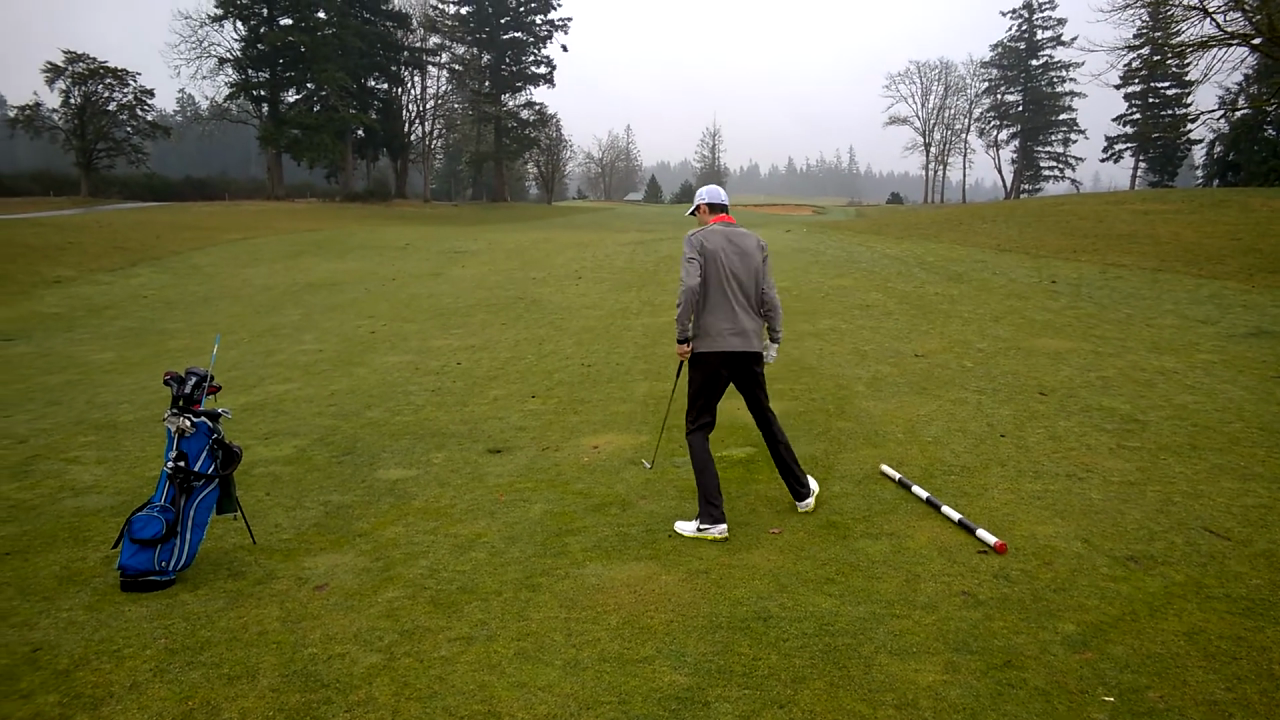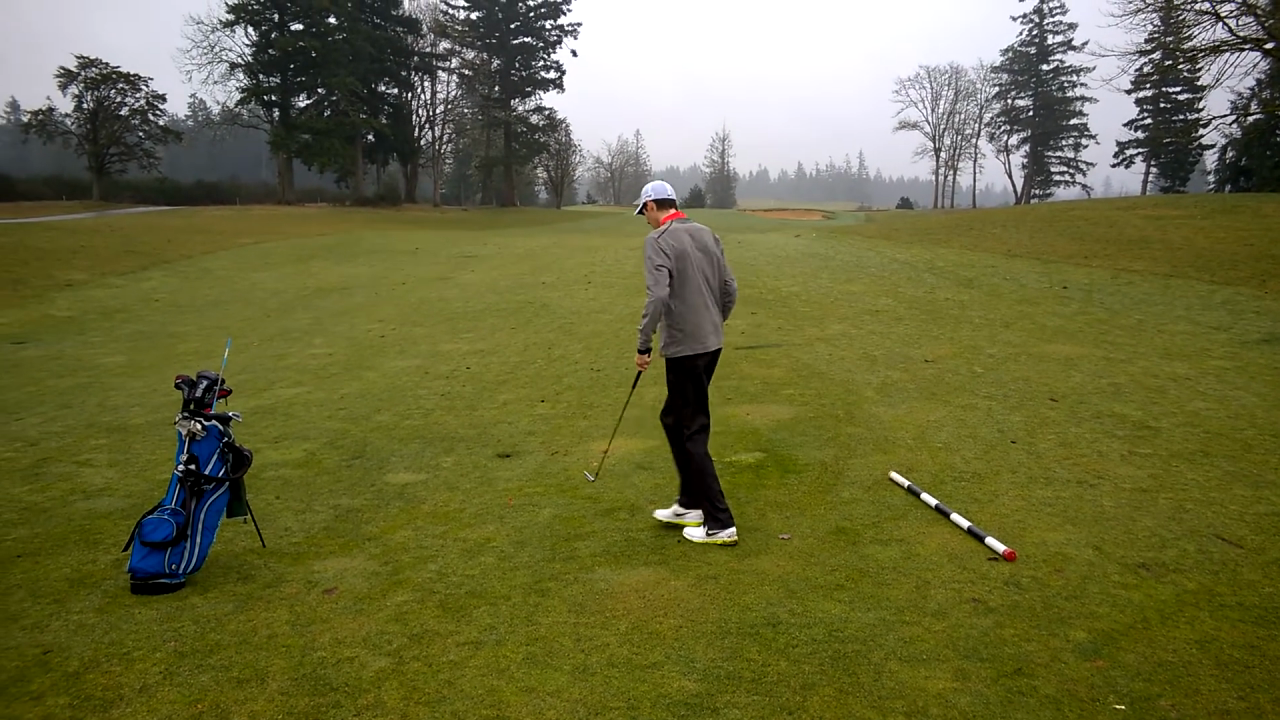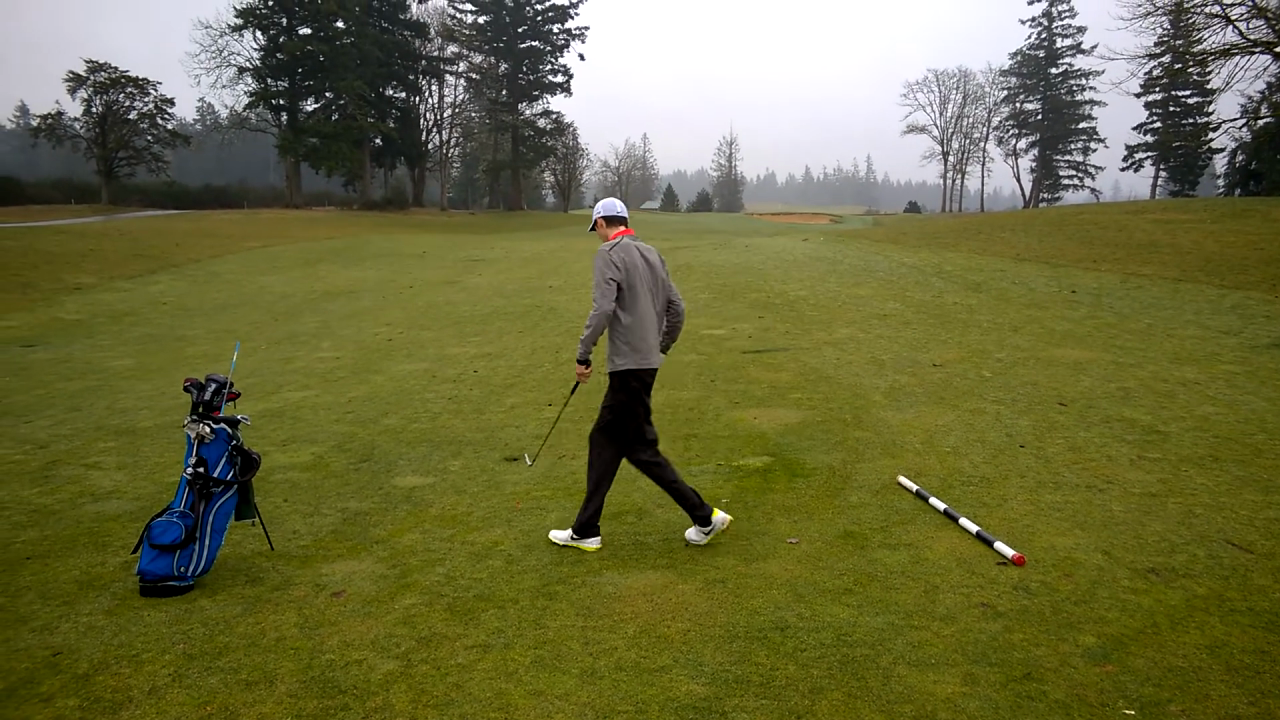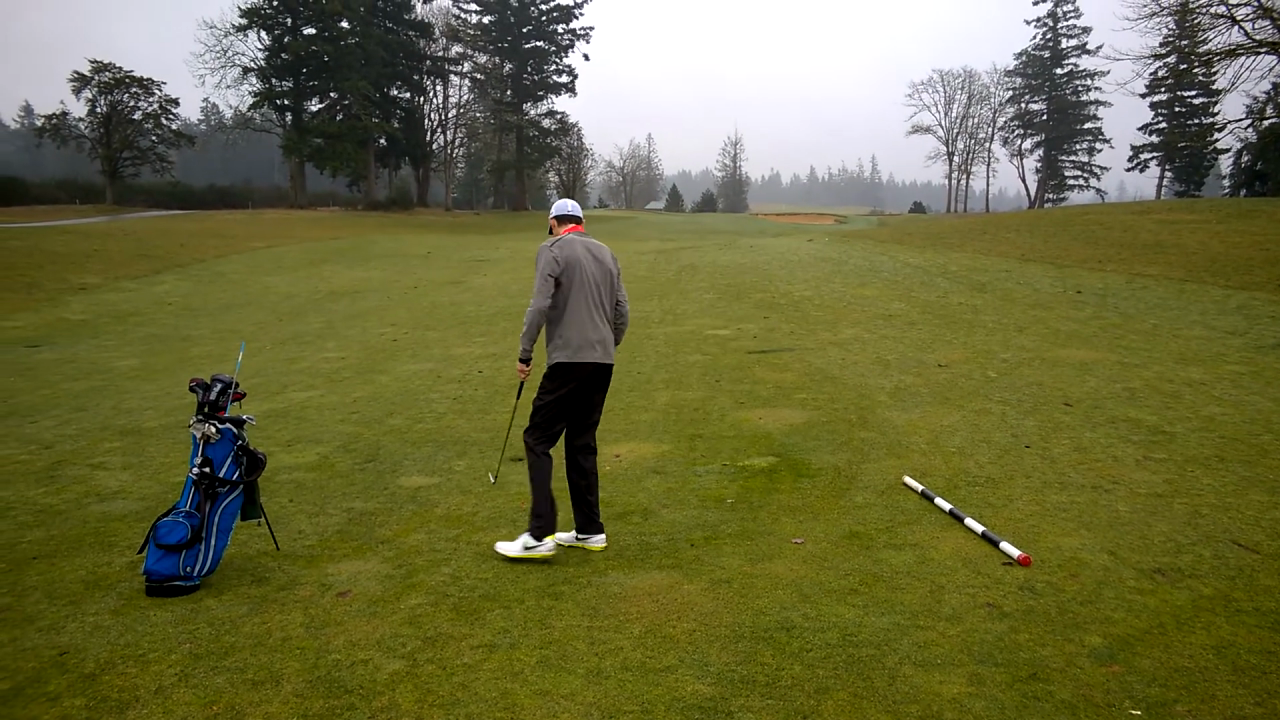
dt=0.3s
person 1, frame 1
left shoulder: (697, 239)
right shoulder: (755, 242)
left elbow: (689, 287)
right elbow: (768, 297)
left wrist: (683, 336)
right wrist: (774, 339)
left hip: (710, 349)
right hip: (749, 347)
left knee: (698, 429)
right knee: (765, 418)
left ankle: (712, 519)
right ankle: (801, 492)
person 1, frame 2
left shoulder: (658, 239)
right shoulder: (707, 234)
left elbow: (658, 297)
right elbow: (730, 289)
left wrist: (643, 346)
left hip: (685, 350)
right hip: (708, 345)
left knee: (691, 433)
right knee: (675, 421)
left ankle: (721, 524)
right ankle: (690, 504)
person 1, frame 3
left shoulder: (609, 252)
right shoulder: (651, 253)
left elbow: (602, 309)
right elbow: (676, 308)
left wrist: (583, 356)
right wrist: (662, 348)
left hip: (629, 365)
right hip: (644, 361)
left knee: (642, 449)
right knee: (605, 439)
left ankle: (705, 515)
right ankle: (585, 530)
person 1, frame 4
left shoulder: (553, 249)
right shoulder: (606, 253)
left elbow: (540, 306)
right elbow: (622, 312)
left wrist: (524, 355)
left hip: (570, 360)
right hip: (603, 362)
left knee: (538, 441)
right knee: (580, 442)
left ankle: (540, 535)
right ankle: (589, 529)
